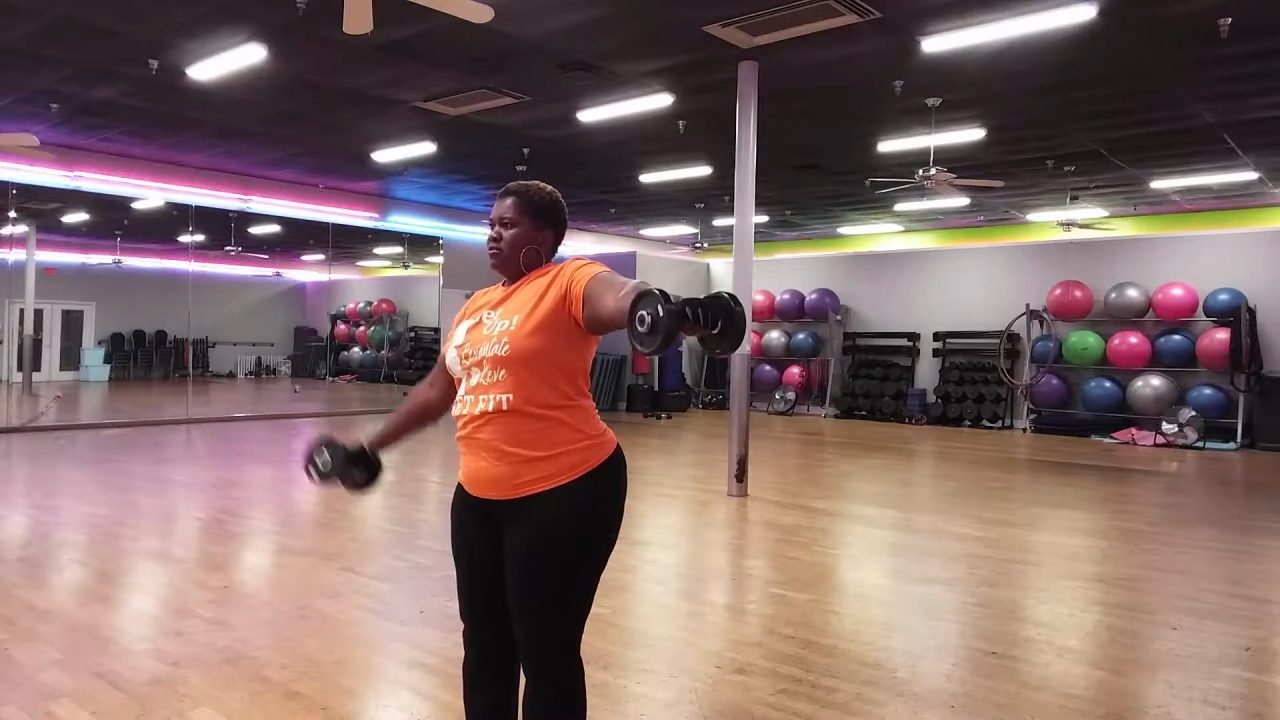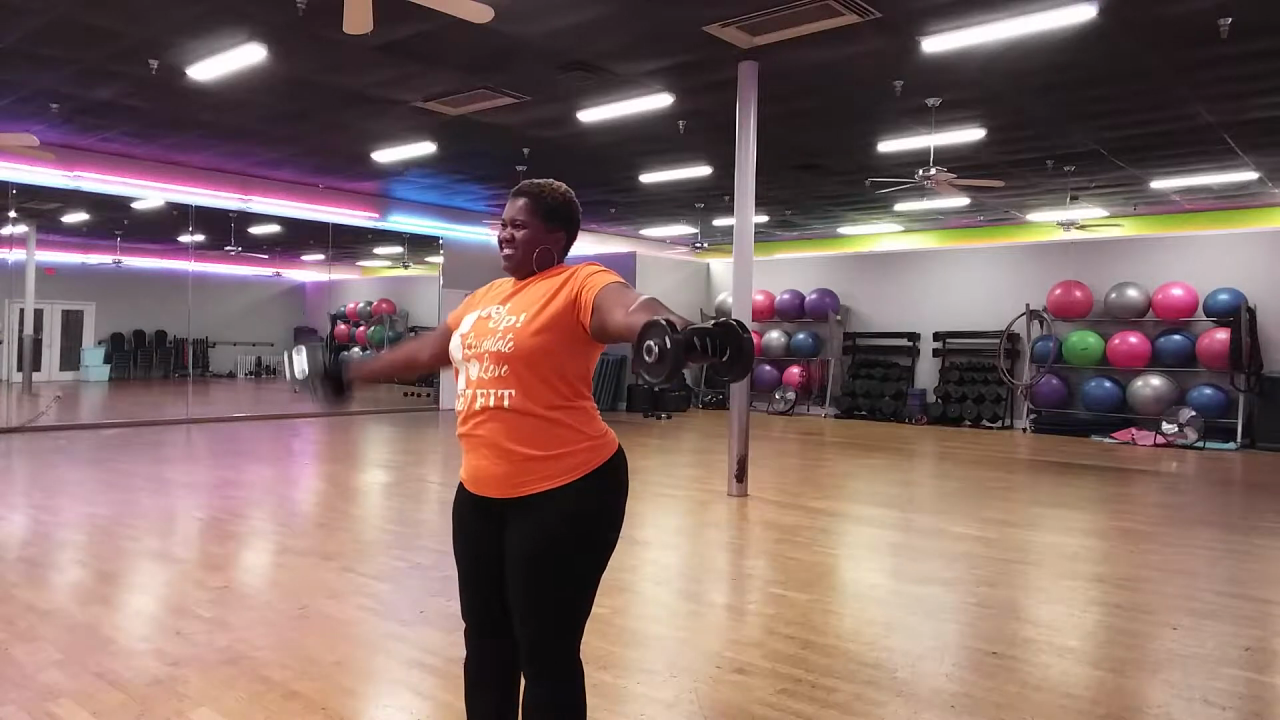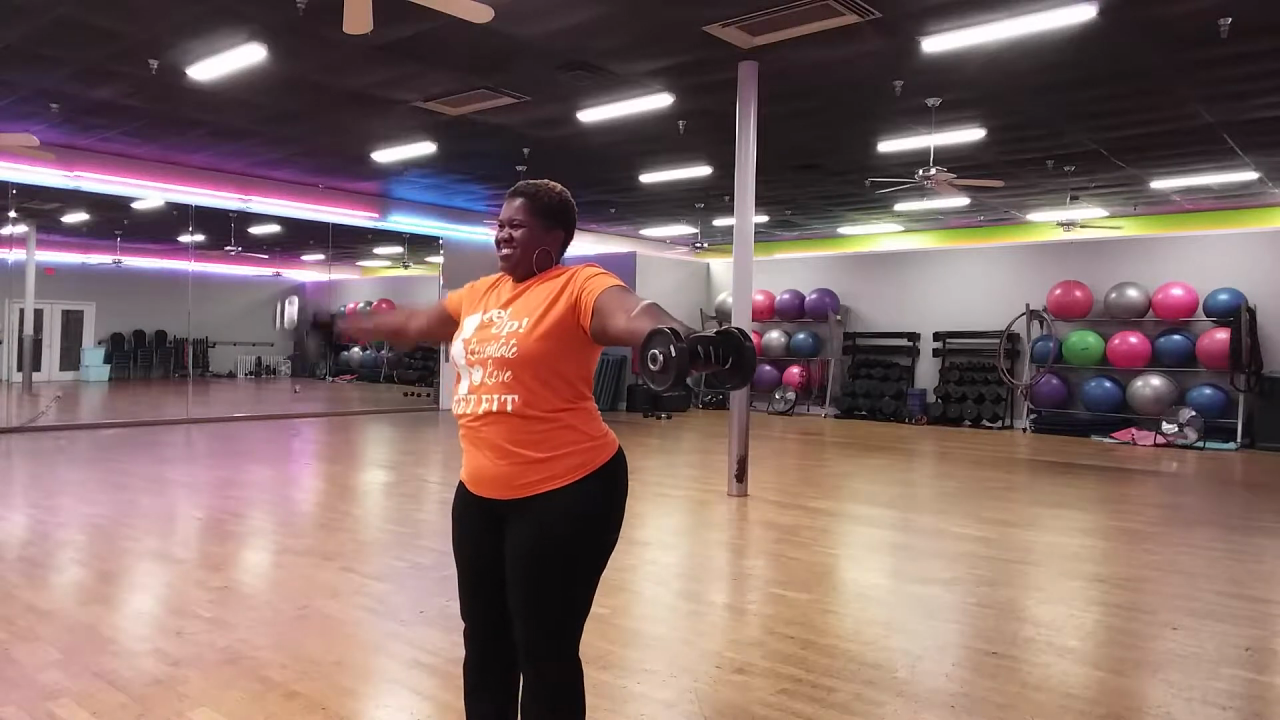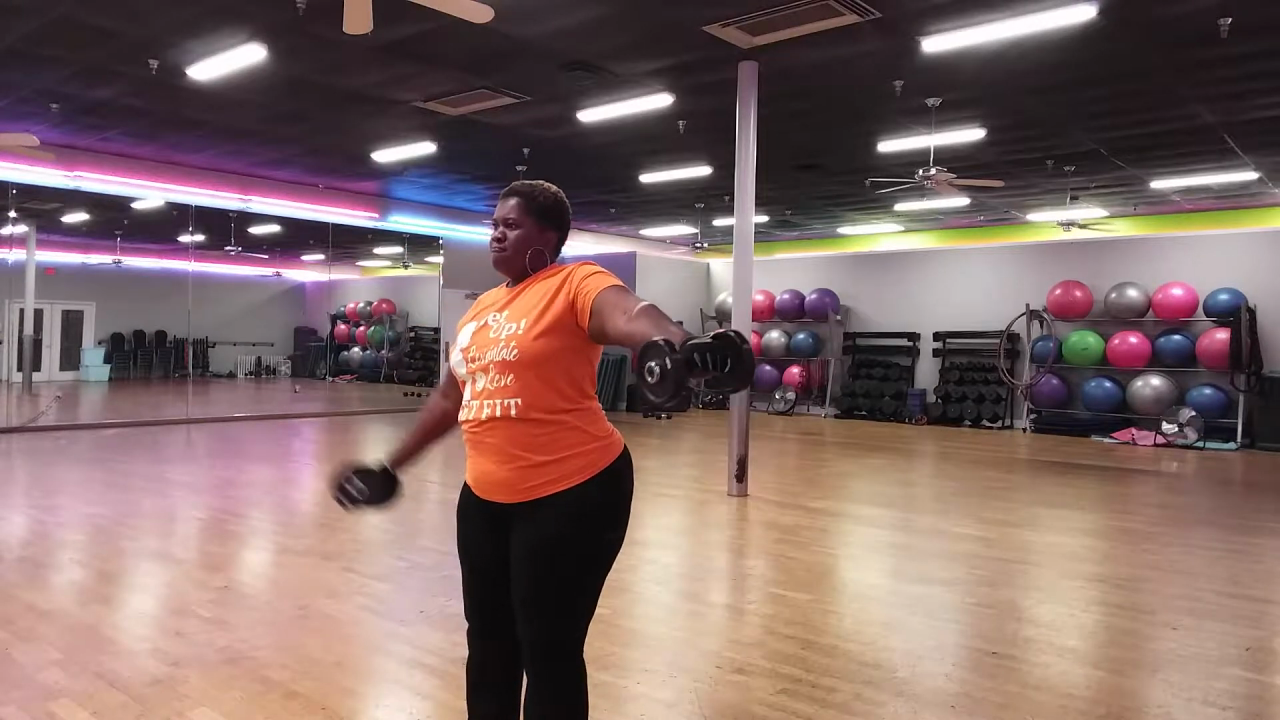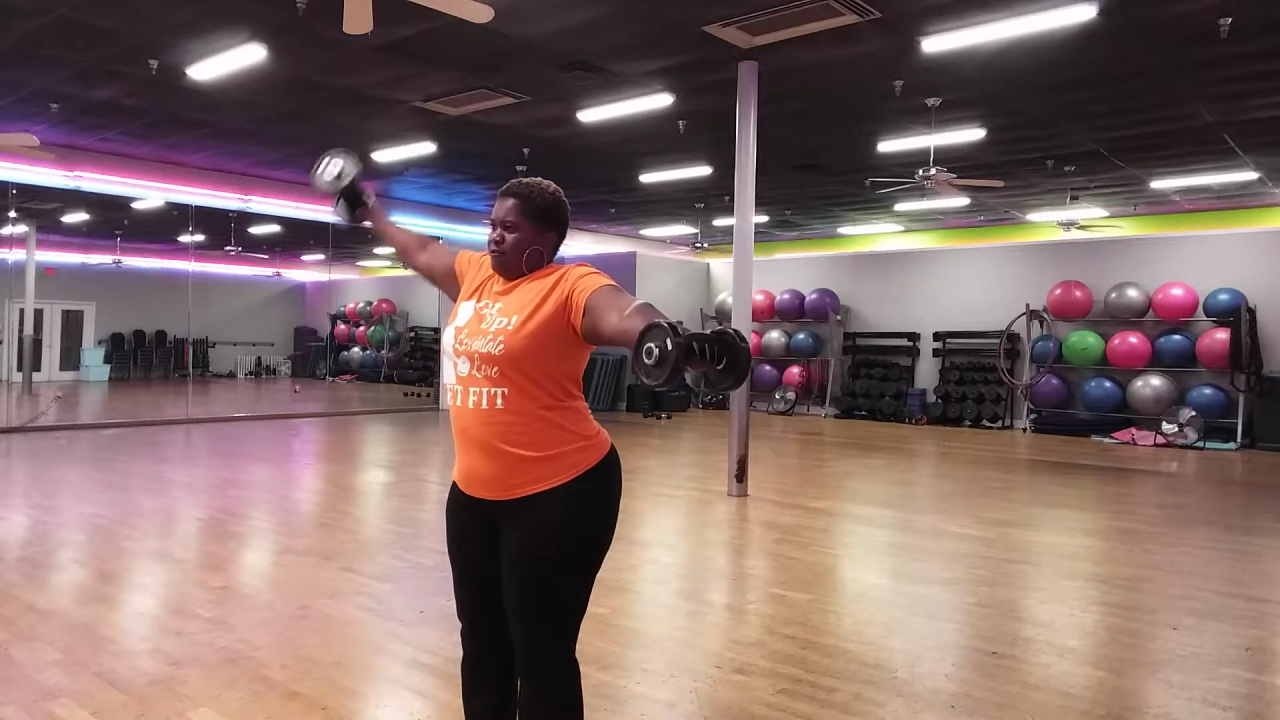
dt=1s
person 1, frame 1
left shoulder: (570, 281)
right shoulder: (476, 305)
left elbow: (623, 297)
right elbow: (438, 389)
right wrist: (373, 445)
left hip: (564, 493)
right hip: (480, 497)
left knee: (546, 652)
right knee: (484, 645)
person 1, frame 2
left shoulder: (581, 285)
right shoulder: (486, 296)
left elbow: (634, 312)
right elbow: (428, 349)
left wrist: (683, 337)
right wrist: (356, 372)
left hip: (565, 493)
right hip: (482, 493)
left knee: (546, 651)
right knee: (485, 642)
person 1, frame 3
left shoulder: (579, 286)
right shoulder: (482, 293)
left elbow: (631, 315)
right elbow: (418, 325)
left wrist: (687, 342)
right wrist: (345, 326)
left hip: (566, 493)
right hip: (482, 494)
left knee: (547, 650)
right knee: (487, 642)
person 1, frame 4
left shoulder: (575, 286)
right shoulder: (480, 310)
left elbow: (631, 317)
right elbow: (448, 398)
left wrist: (679, 346)
right wrist: (394, 462)
left hip: (571, 494)
right hip: (487, 498)
left knee: (549, 650)
right knee: (489, 643)
person 1, frame 5
left shoulder: (570, 285)
right shoulder: (477, 277)
left elbow: (625, 315)
right elbow: (419, 251)
right wrist: (368, 213)
left hip: (558, 493)
right hip: (475, 493)
left knee: (541, 650)
right knee: (482, 641)
